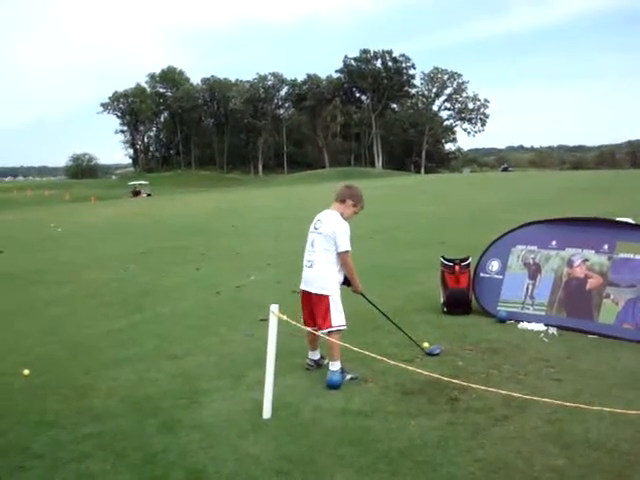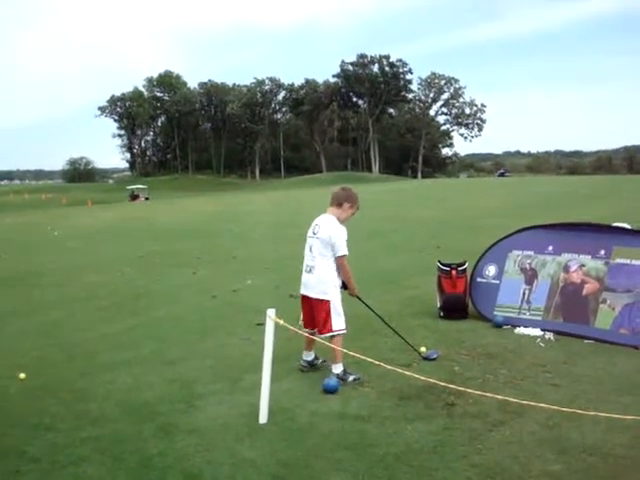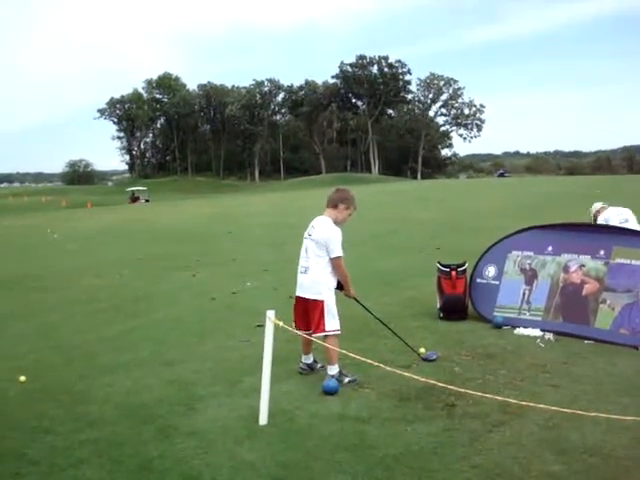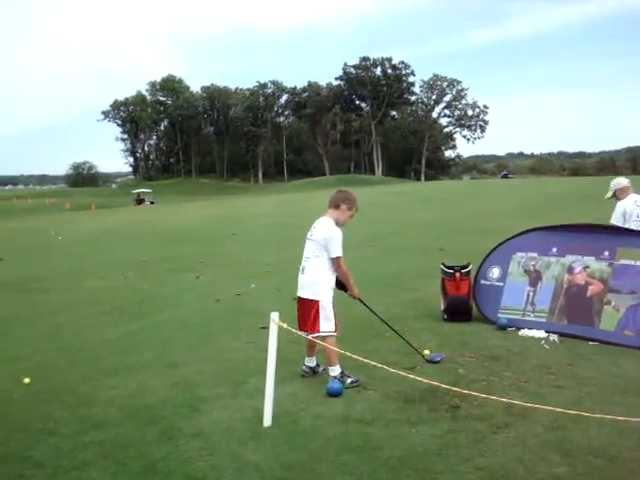
dt=0.5s
person 1, frame 1
left shoulder: (319, 218)
right shoulder: (340, 224)
right elbow: (345, 259)
left wrist: (346, 278)
right wrist: (355, 283)
left hip: (309, 280)
right hip: (325, 284)
left knee: (314, 324)
right knee: (335, 327)
left ankle: (314, 358)
right ankle: (335, 370)
person 1, frame 2
left shoulder: (316, 222)
right shoulder: (337, 229)
right elbow: (341, 263)
left wrist: (346, 284)
right wrist: (352, 287)
left hip: (308, 284)
right hip: (326, 287)
left knee: (312, 326)
right knee: (336, 330)
left ankle: (307, 358)
right ankle: (338, 371)
person 1, frame 3
left shoulder: (314, 224)
right shoulder: (332, 231)
right elbow: (338, 265)
left wrist: (342, 284)
right wrist: (348, 288)
left hip: (304, 286)
right hip: (320, 288)
left knee: (306, 329)
right knee: (330, 331)
left ankle: (307, 362)
right ankle: (333, 372)
person 1, frame 4
left shoulder: (317, 225)
right shoulder: (333, 230)
right elbow: (338, 265)
left wrist: (343, 282)
right wrist: (351, 287)
left hip: (306, 285)
right hip: (318, 289)
left knee: (311, 329)
right knee: (327, 331)
left ankle: (310, 365)
right ankle: (335, 373)
